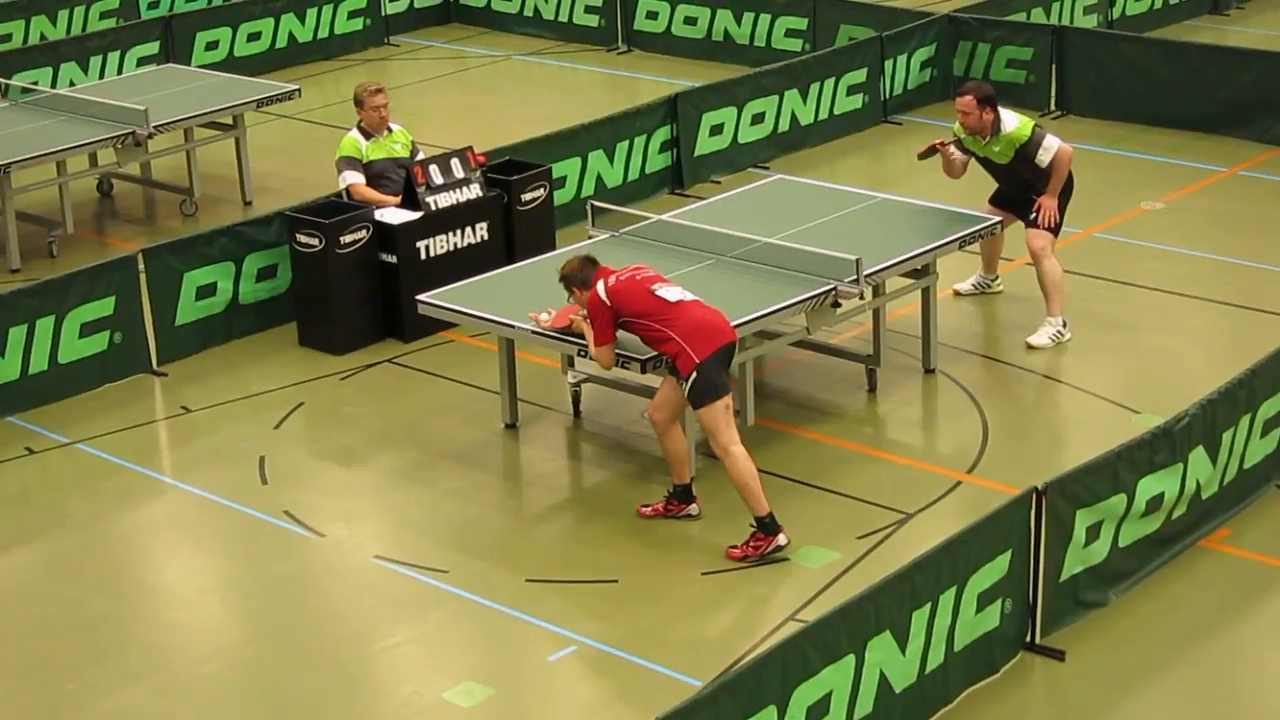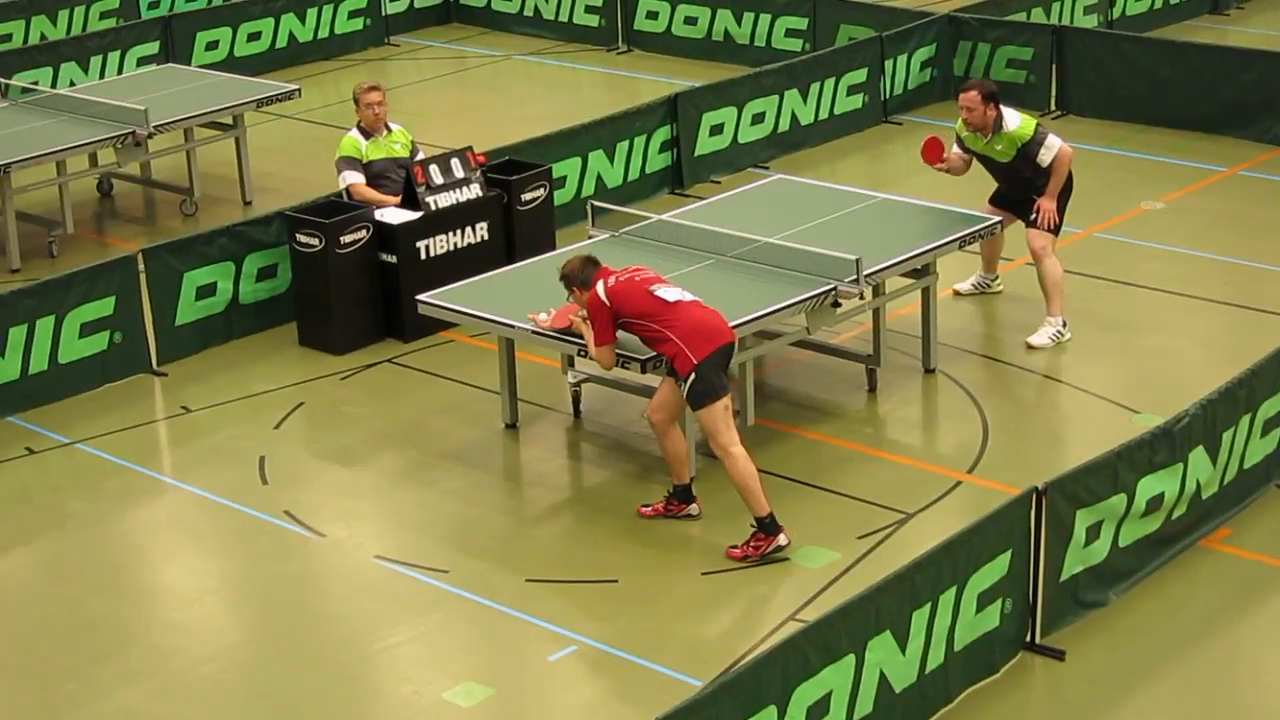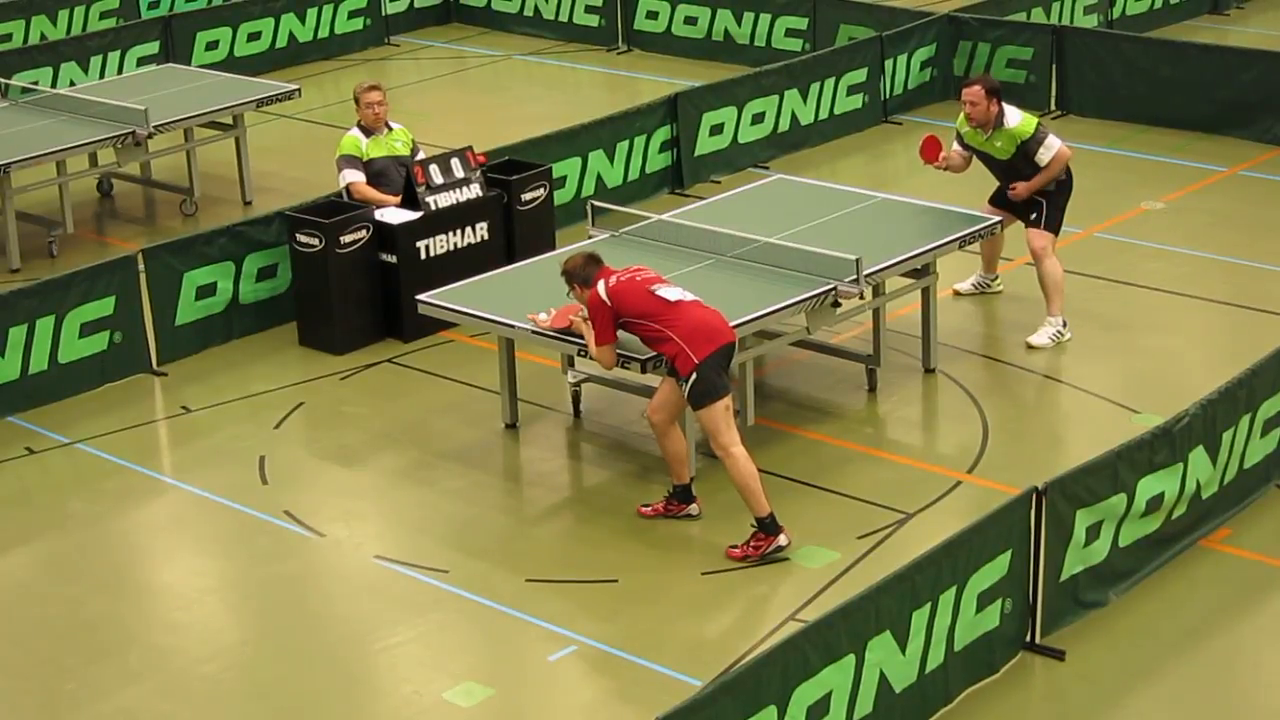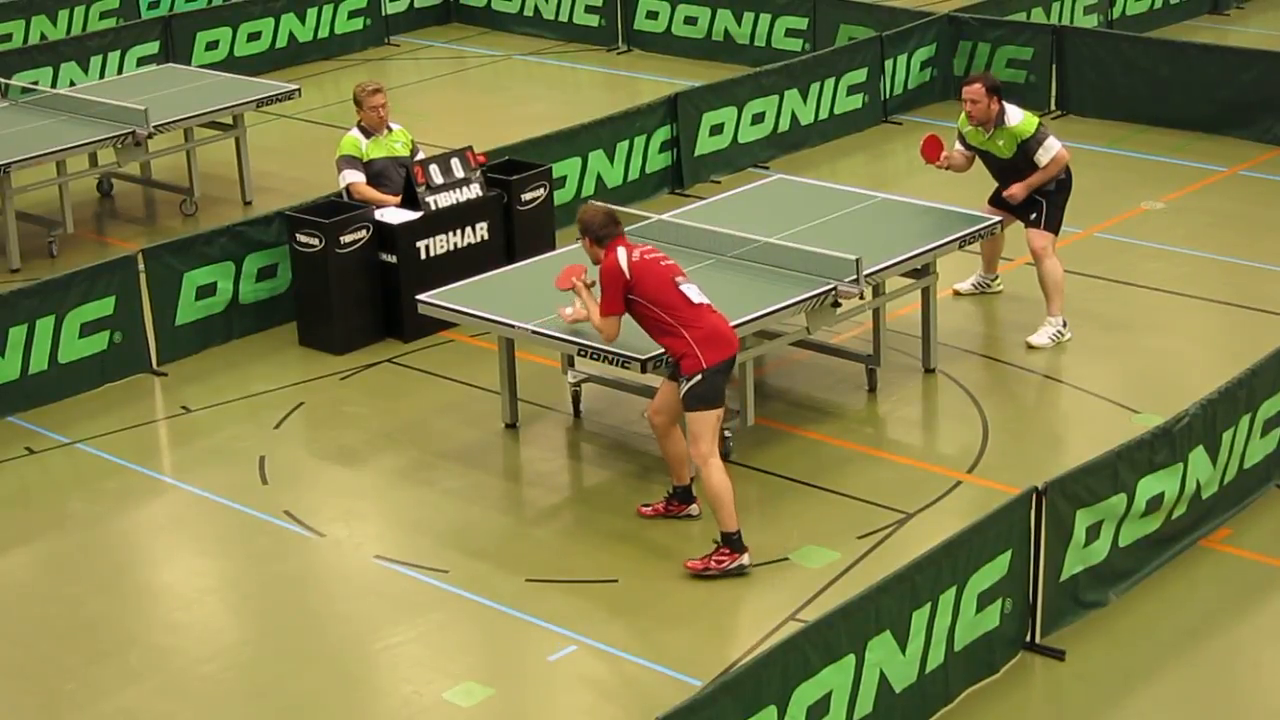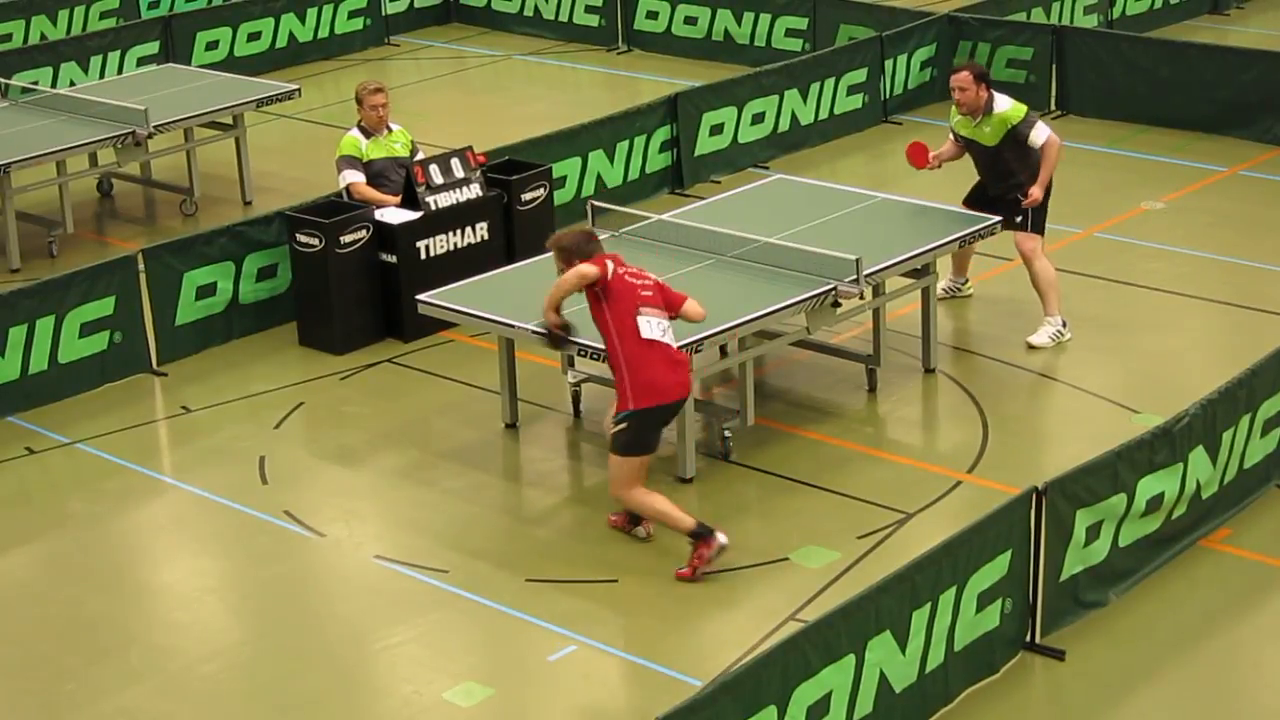
dt=0.7s
person 1, frame 1
left shoulder: (598, 297)
right shoulder: (632, 271)
left elbow: (606, 361)
left wrist: (586, 329)
left hip: (698, 346)
right hip: (716, 329)
left knee: (725, 445)
right knee: (661, 415)
left ankle: (769, 531)
right ankle: (683, 498)
person 1, frame 2
left shoulder: (597, 297)
right shoulder: (632, 272)
left elbow: (606, 361)
left wrist: (585, 330)
right wrist: (588, 323)
left hip: (697, 347)
right hip: (715, 330)
left knee: (725, 445)
right knee: (659, 416)
left ankle: (770, 531)
right ankle: (683, 498)
person 1, frame 3
left shoulder: (598, 296)
right shoulder: (632, 273)
left elbow: (607, 361)
left wrist: (585, 330)
right wrist: (583, 324)
left hip: (699, 347)
right hip: (715, 330)
left knee: (726, 445)
right knee: (659, 416)
left ankle: (771, 531)
right ankle: (683, 498)
person 1, frame 4
left shoulder: (612, 265)
right shoulder: (639, 253)
left elbow: (609, 332)
left wrist: (585, 295)
right wrist: (584, 311)
left hip: (705, 351)
right hip: (713, 339)
left knee: (703, 454)
right knee: (659, 417)
left ankle: (733, 548)
right ankle: (682, 498)
person 1, frame 5
left shoulder: (597, 269)
right shoulder: (645, 278)
left elbow: (581, 271)
right elbow: (696, 312)
left wrist: (550, 308)
left hip: (645, 391)
right hip: (677, 383)
left knee: (626, 489)
right knee: (627, 440)
left ankle: (705, 537)
right ankle: (636, 520)
person 2, frame 1
left shoulder: (1016, 131)
right shoulder: (963, 131)
left elbow: (1064, 152)
right elbow: (956, 172)
left wrist: (1052, 195)
right wrist: (946, 156)
left hip: (1048, 188)
right hip: (1015, 185)
left knee: (1039, 247)
left ankle: (1057, 324)
right ankle: (988, 278)
person 2, frame 2
left shoulder: (1019, 129)
right shoulder: (965, 128)
left elbow: (1065, 153)
right elbow: (962, 164)
left wrist: (1050, 197)
right wrist: (948, 164)
left hip: (1048, 186)
right hip: (1014, 185)
left knee: (1039, 247)
left ankle: (1056, 323)
right ankle: (988, 278)
person 2, frame 3
left shoulder: (1020, 127)
right shoulder: (966, 124)
left elbow: (1063, 154)
right elbow: (962, 159)
left wrist: (1032, 187)
right wrist: (947, 161)
left hip: (1049, 184)
right hip: (1014, 183)
left knee: (1040, 247)
left ankle: (1057, 323)
right ankle: (988, 278)
person 2, frame 4
left shoulder: (1020, 126)
right shoulder: (967, 123)
left elbow: (1060, 158)
right elbow: (964, 159)
left wrist: (1026, 187)
right wrist: (949, 160)
left hip: (1048, 184)
right hip: (1013, 183)
left knee: (1040, 247)
left ankle: (1057, 323)
right ankle: (988, 278)
person 2, frame 5
left shoulder: (1009, 113)
right shoulder: (958, 114)
left elbow: (1052, 142)
right elbow: (957, 144)
left wrist: (1040, 185)
right wrist: (939, 156)
left hip: (1026, 188)
right hip: (991, 185)
left knee: (1029, 250)
left ankle: (1055, 323)
right ankle: (958, 282)
